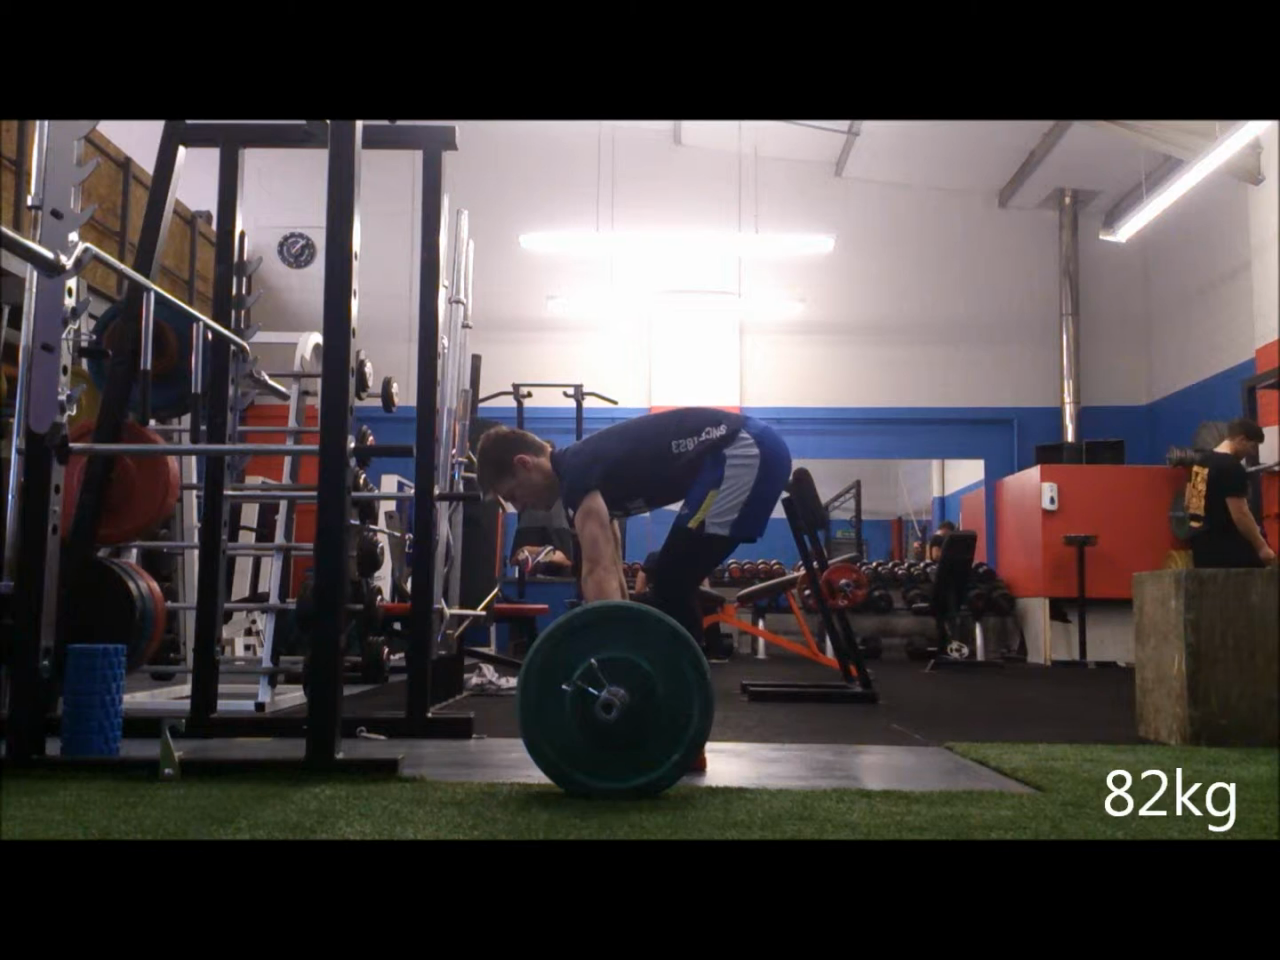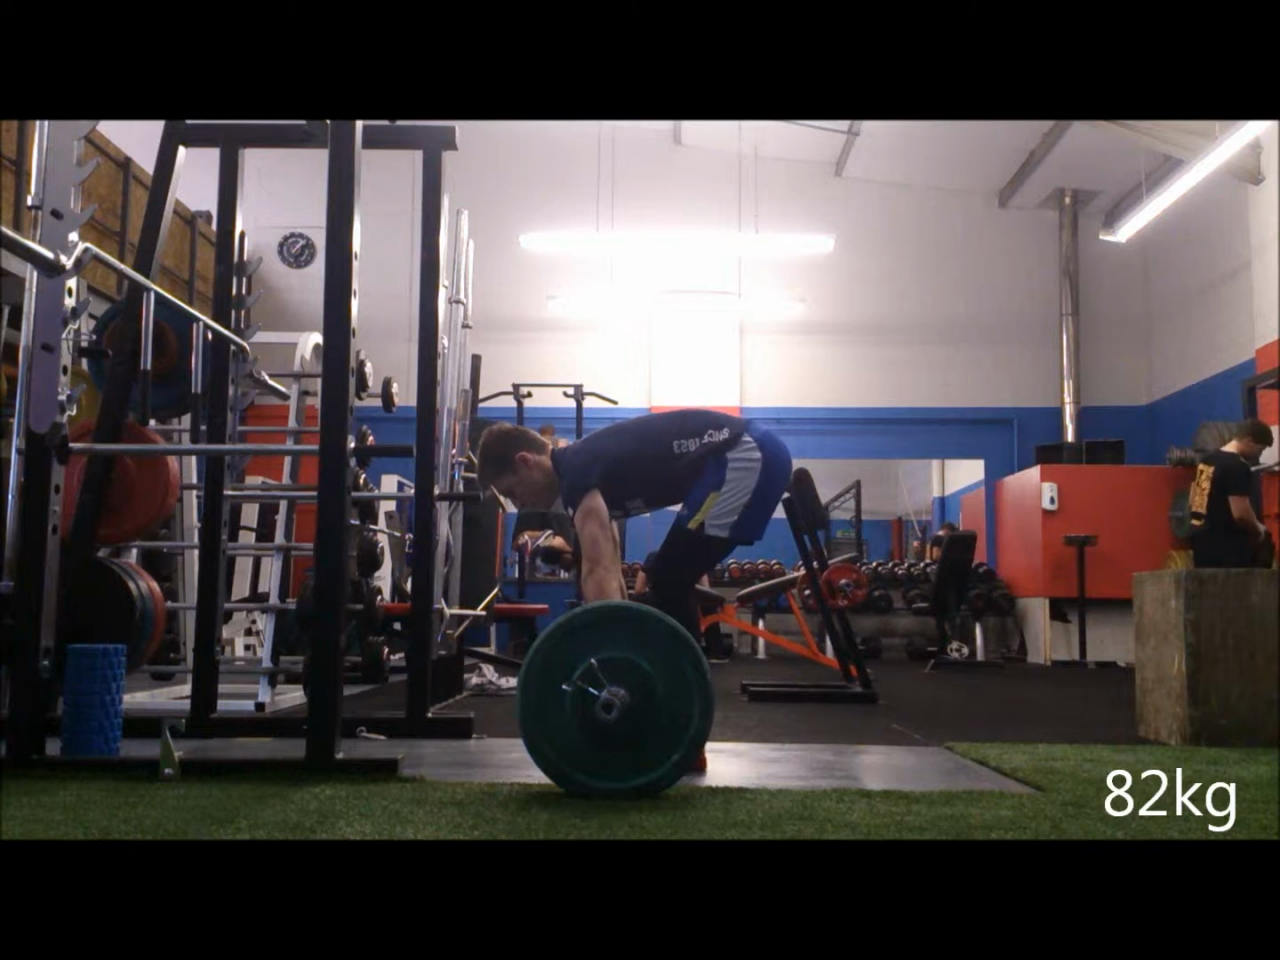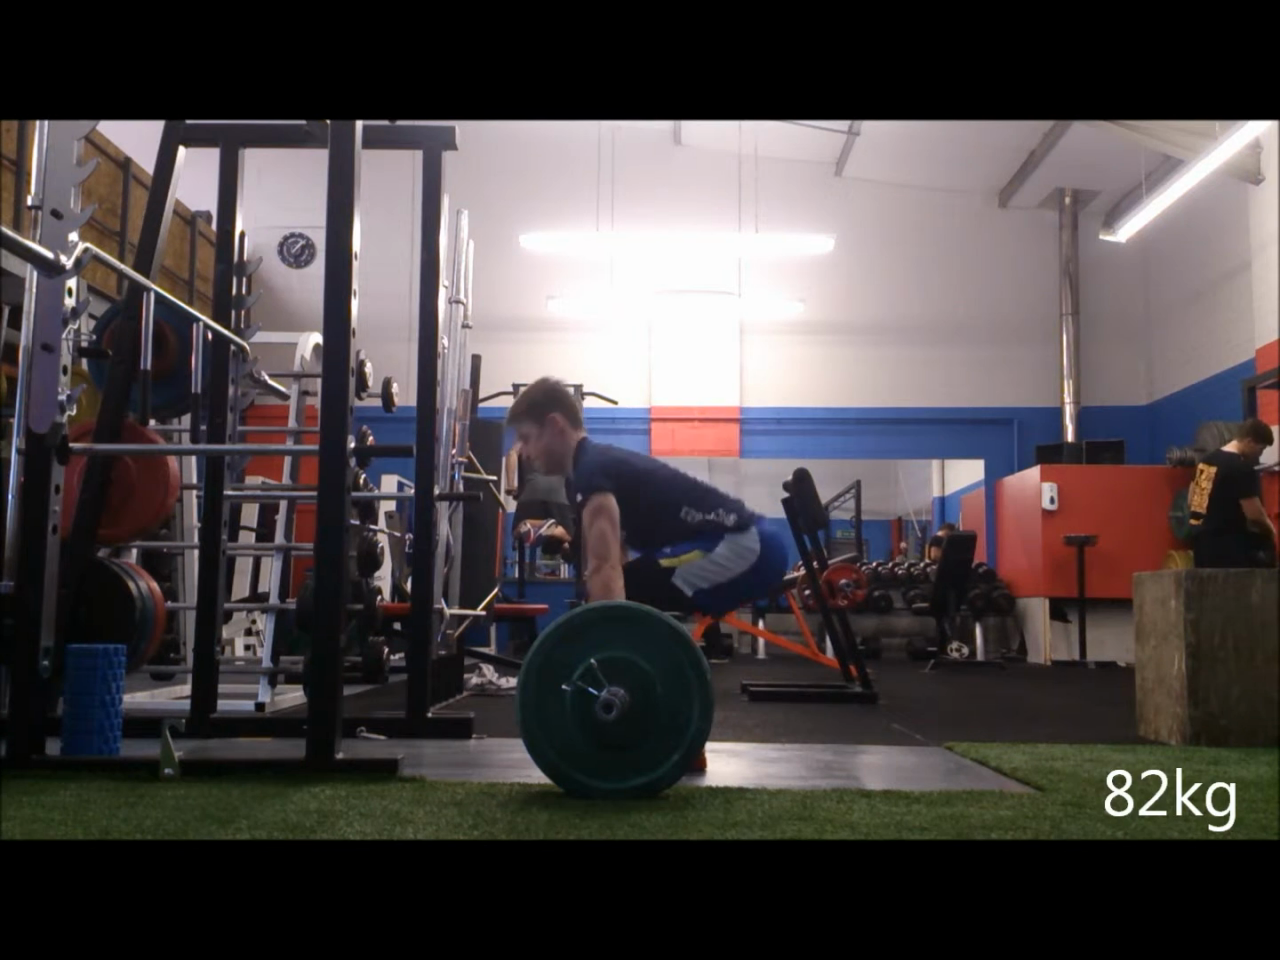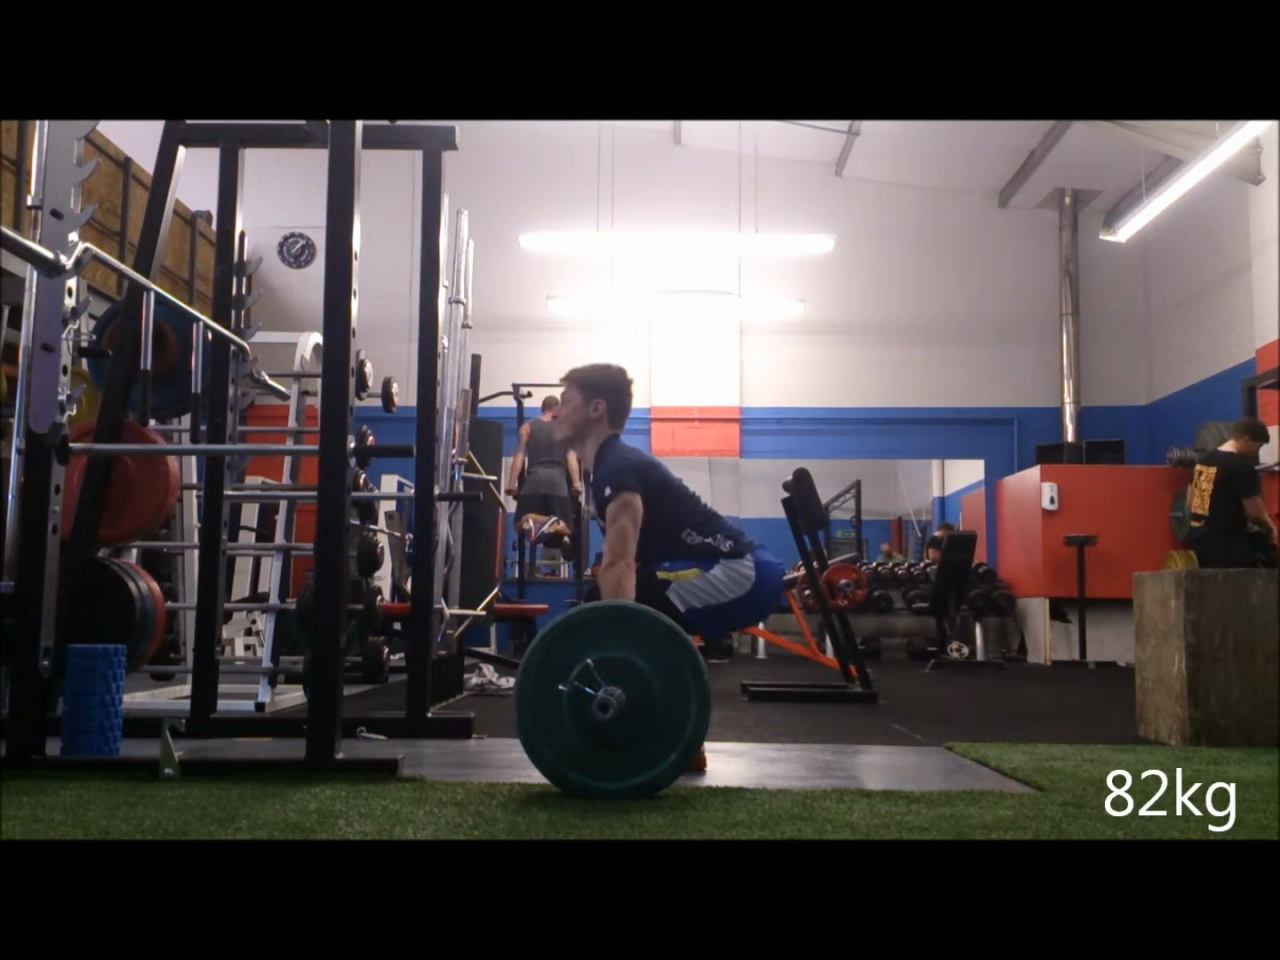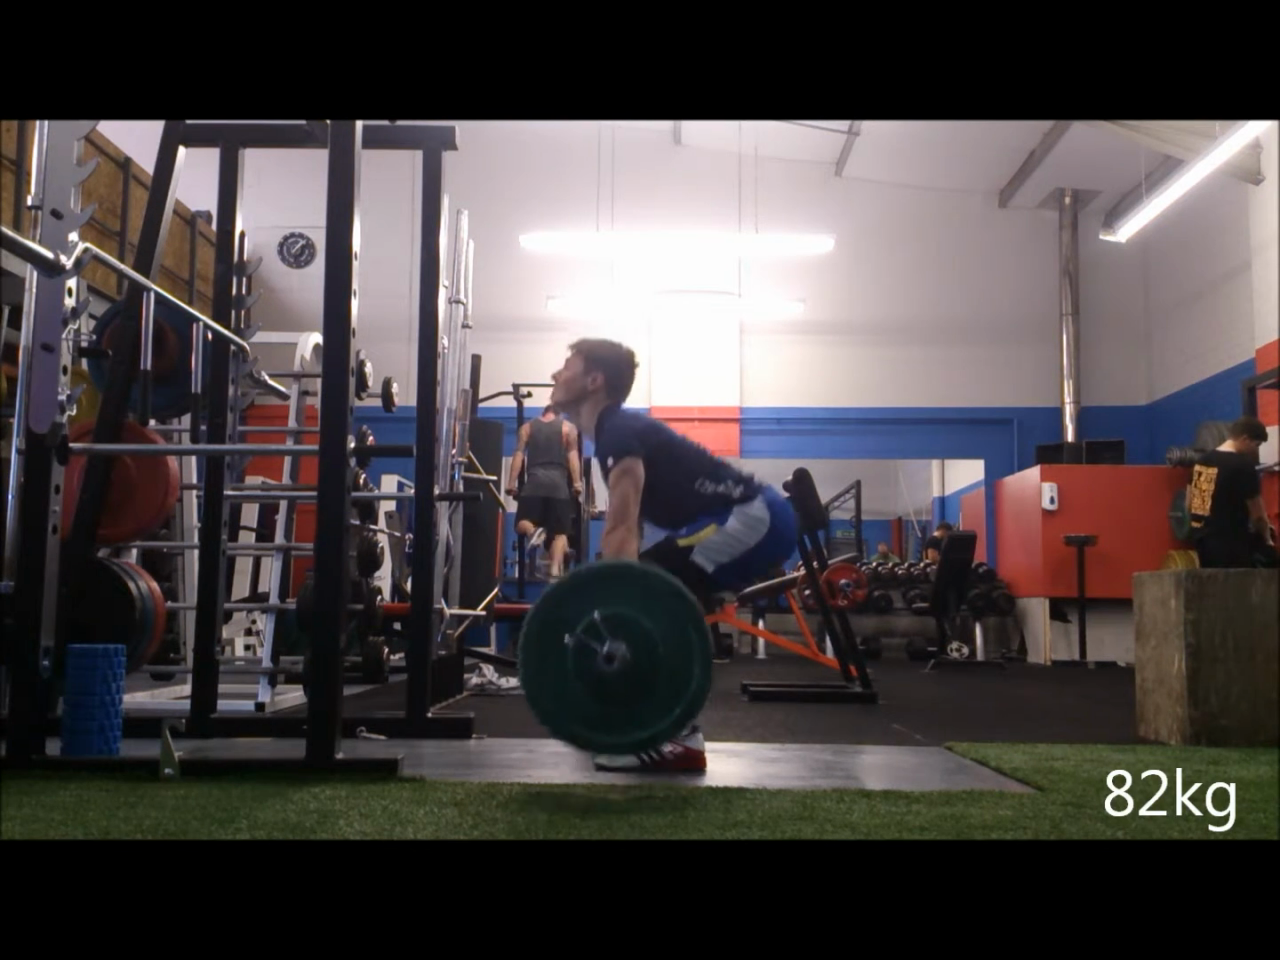
dt=0.4s
person 1, frame 1
left shoulder: (575, 471)
right shoulder: (584, 474)
left elbow: (602, 569)
right elbow: (609, 565)
left hip: (743, 453)
right hip: (749, 449)
left knee: (672, 585)
right knee: (668, 579)
person 1, frame 2
left shoulder: (577, 471)
right shoulder: (584, 466)
left elbow: (599, 571)
right elbow: (609, 570)
left hip: (745, 457)
right hip: (753, 455)
left knee: (669, 583)
right knee: (668, 582)
person 1, frame 3
left shoulder: (592, 471)
right shoulder: (601, 464)
left elbow: (604, 570)
right elbow: (610, 567)
left hip: (745, 547)
right hip: (749, 547)
left knee: (621, 604)
right knee: (629, 603)
person 1, frame 4
left shoulder: (616, 468)
right shoulder: (617, 464)
left elbow: (618, 567)
right elbow: (624, 565)
left hip: (741, 574)
right hip: (742, 572)
person 1, frame 5
left shoulder: (618, 433)
right shoulder: (620, 431)
left elbow: (621, 532)
right elbow: (623, 530)
left hip: (755, 519)
right hip: (753, 520)
left ankle: (674, 738)
